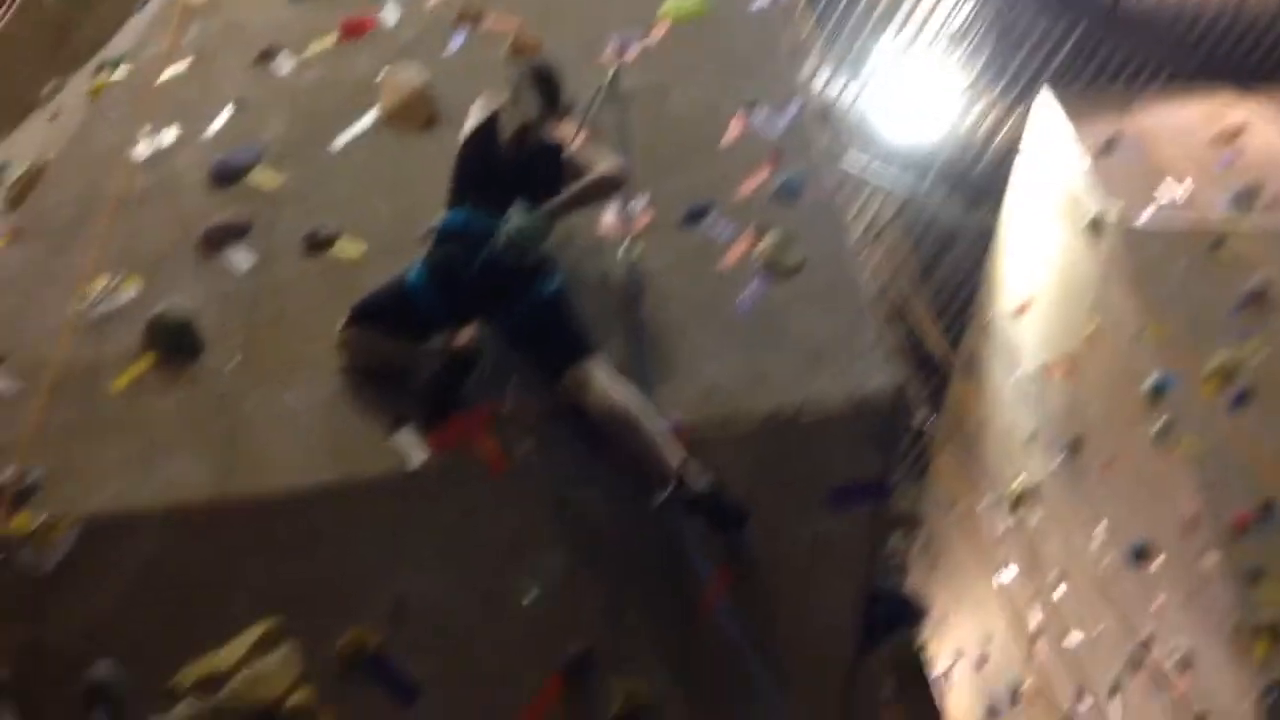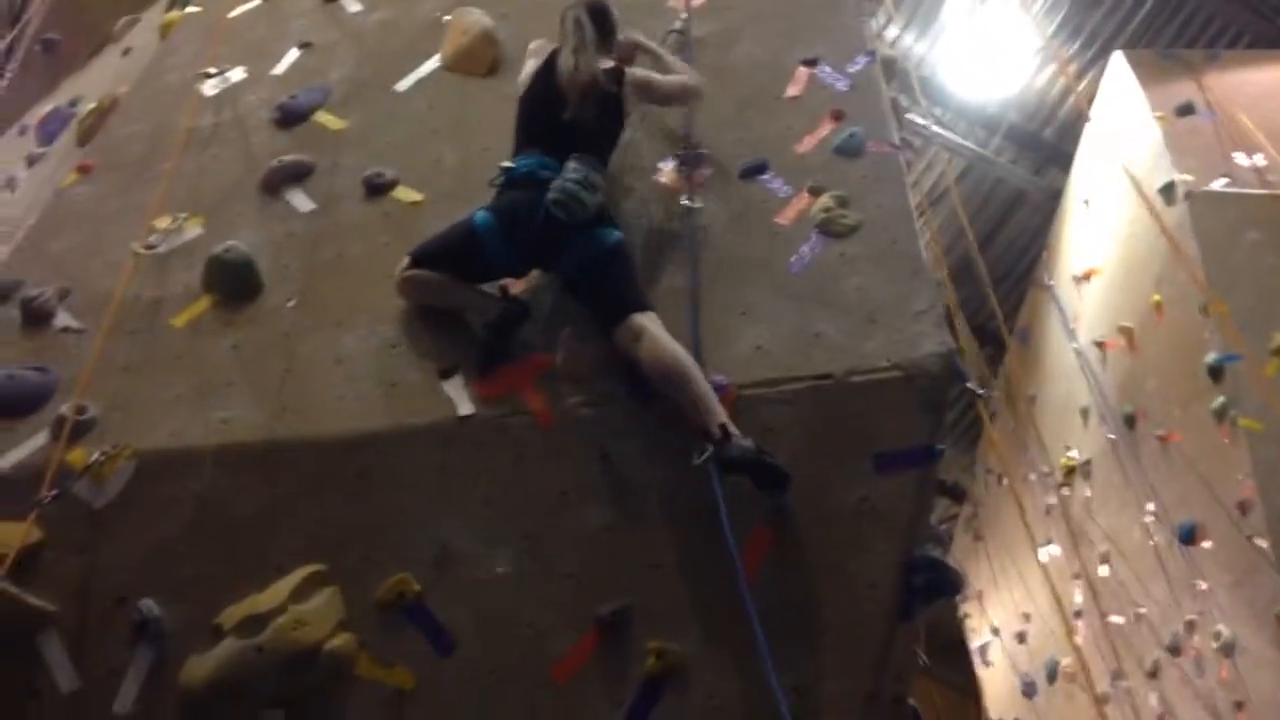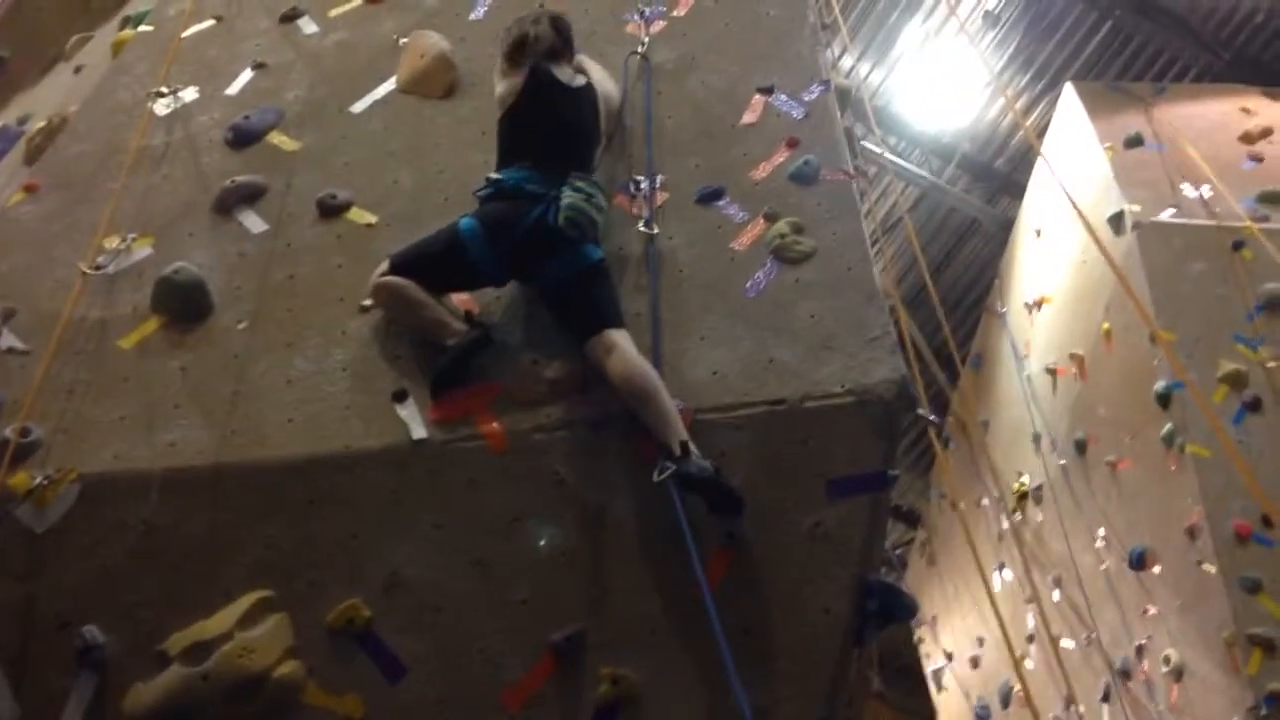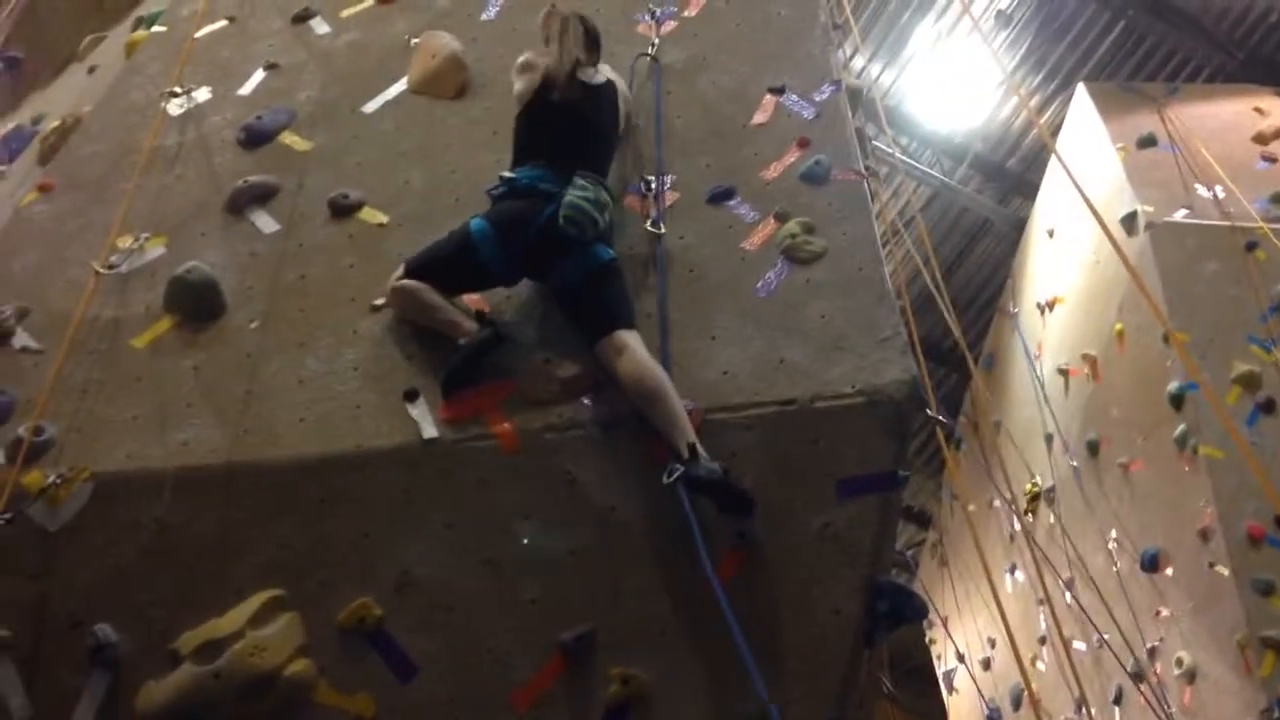
dt=0.4s
person 1, frame 1
left shoulder: (482, 115)
right shoulder: (560, 153)
right elbow: (614, 172)
right wrist: (546, 213)
left hip: (459, 268)
right hip: (521, 269)
left knee: (353, 339)
right knee: (589, 377)
left ankle: (447, 360)
right ankle: (687, 479)
person 1, frame 2
left shoulder: (538, 57)
right shoulder: (626, 81)
right elbow: (692, 86)
right wrist: (645, 46)
left hip: (520, 207)
right hip: (584, 219)
left knee: (410, 277)
right knee: (641, 331)
left ankle: (495, 310)
right ankle: (729, 439)
person 1, frame 3
left shoulder: (513, 76)
right shoulder: (600, 94)
left wrist: (531, 39)
right wrist: (579, 58)
left hip: (507, 218)
right hip: (570, 232)
left knee: (386, 282)
right knee: (613, 345)
left ankle: (460, 336)
right ankle: (686, 456)
person 1, frame 4
left shoulder: (530, 70)
right shoulder: (617, 92)
left wrist: (554, 36)
right wrist: (592, 60)
left hip: (519, 217)
right hip: (583, 231)
left knee: (402, 287)
right knee: (624, 346)
left ankle: (472, 334)
right ankle: (696, 458)
